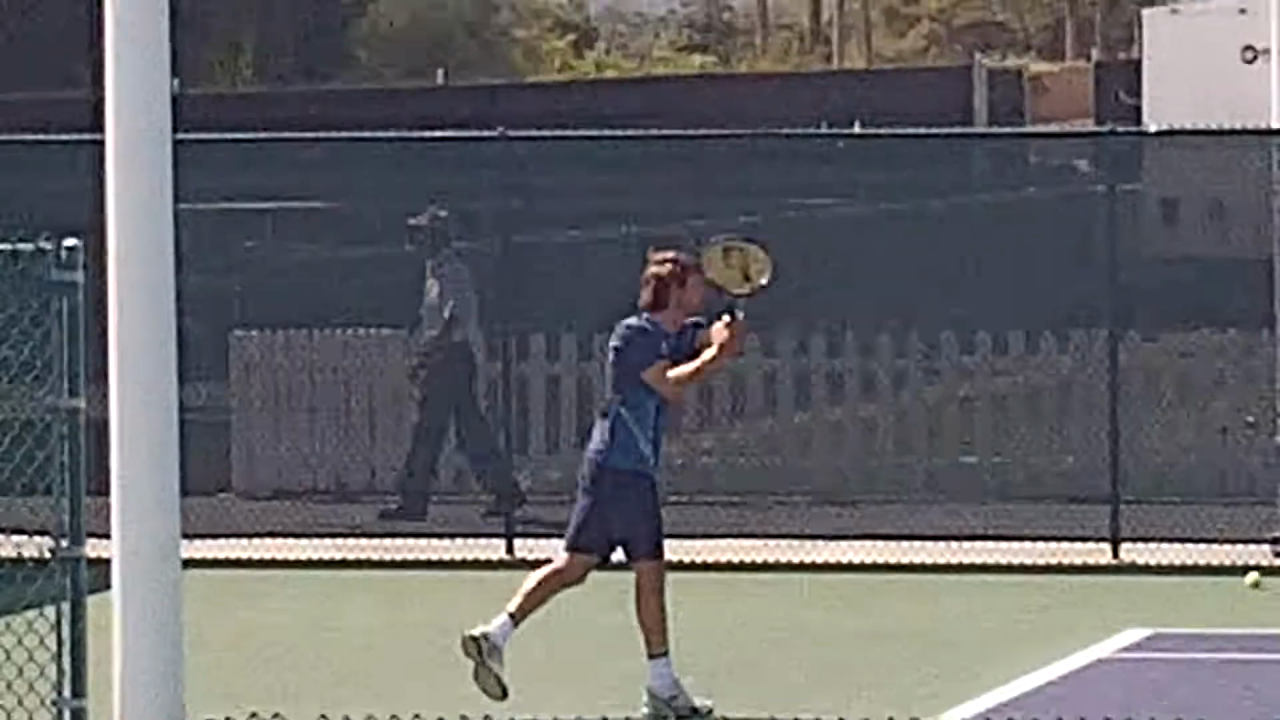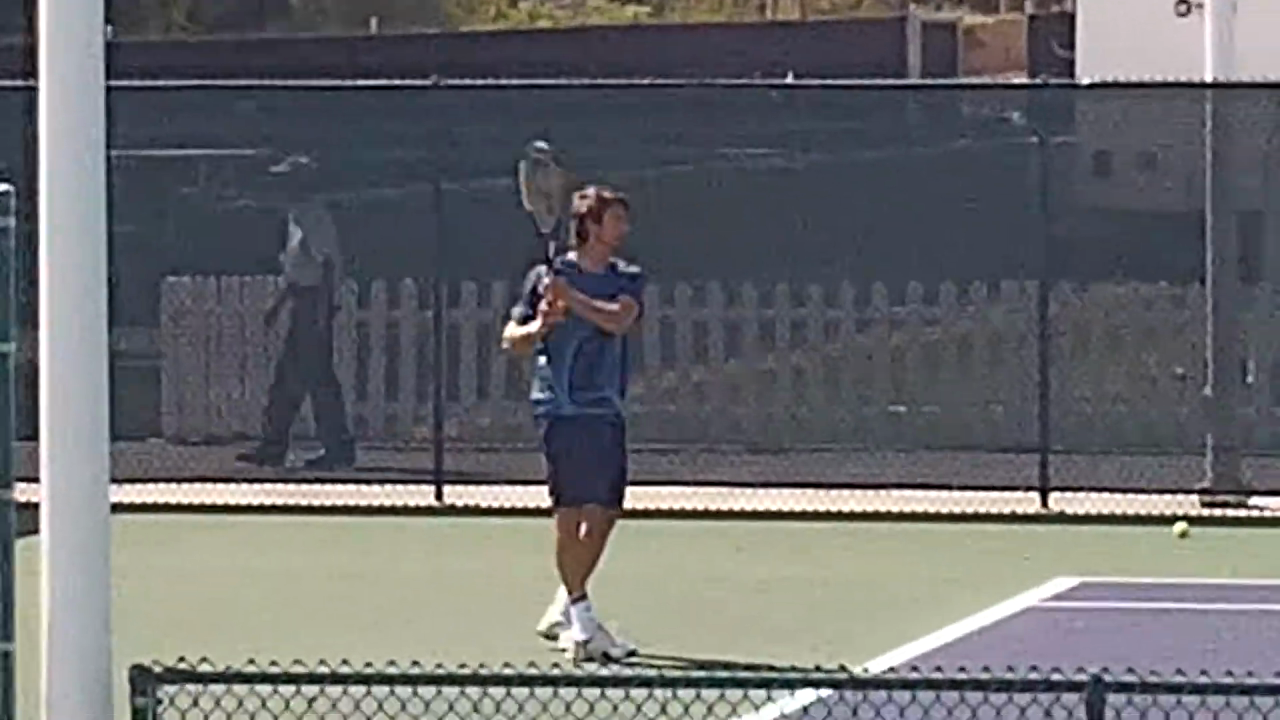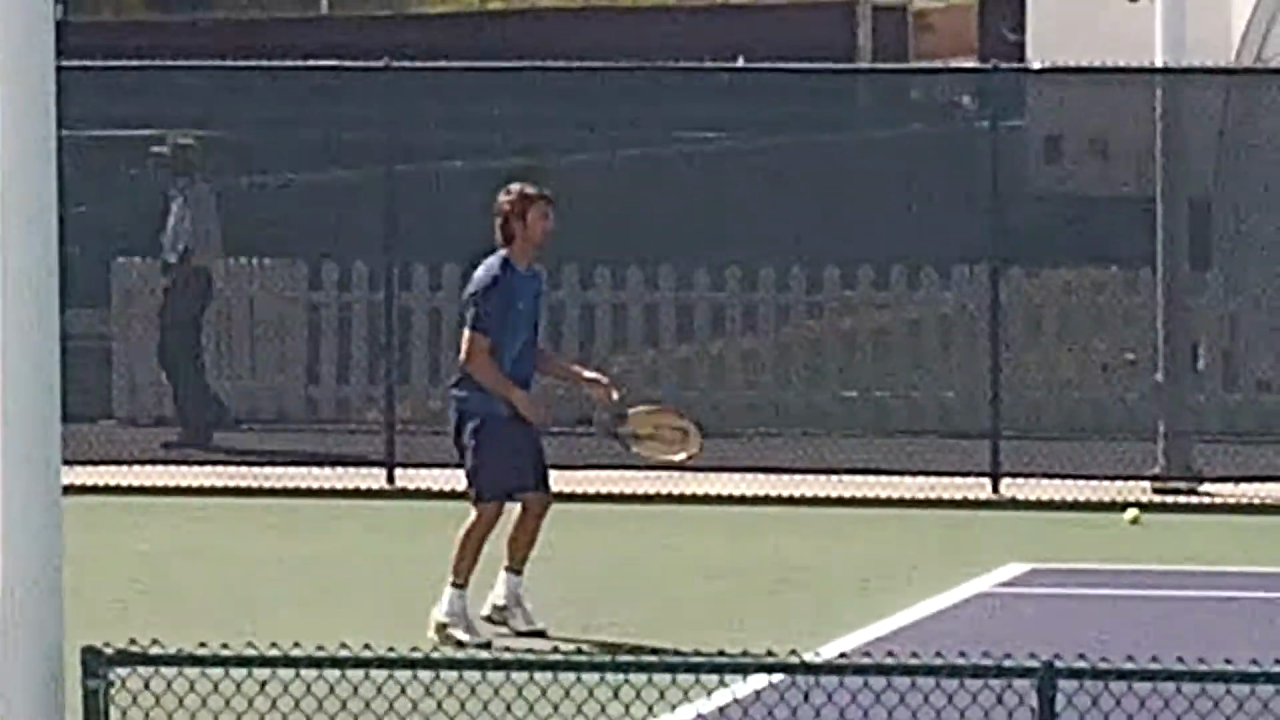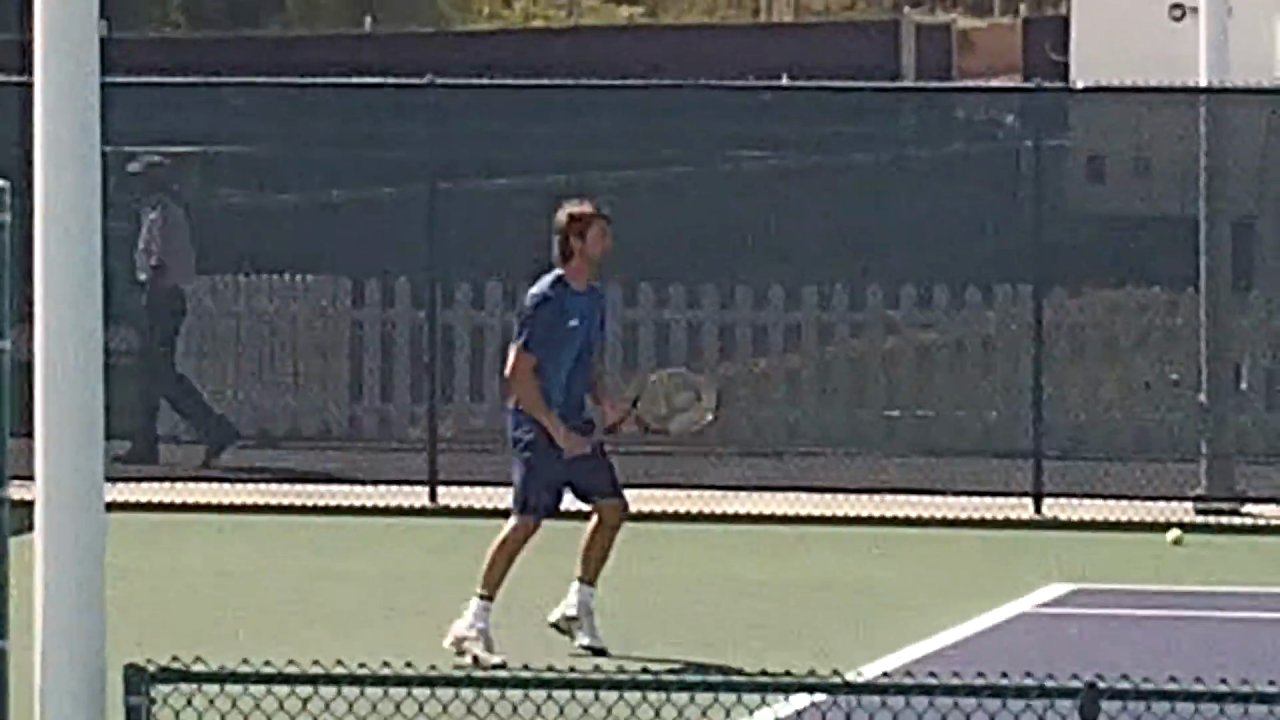
dt=0.5s
person 1, frame 1
left shoulder: (689, 331)
right shoulder: (634, 335)
left elbow: (712, 345)
right elbow: (670, 386)
left wrist: (723, 344)
right wrist: (716, 353)
left hip: (633, 467)
right hip: (622, 468)
left knee: (575, 564)
right knee: (650, 568)
left ankle: (496, 633)
person 1, frame 2
left shoulder: (630, 278)
right shoulder: (547, 277)
left elbow: (622, 319)
right elbow: (511, 338)
left wrist: (578, 303)
right wrist: (540, 324)
left hip: (607, 413)
right hip: (561, 411)
left knee: (603, 516)
right knee: (570, 514)
left ankle: (562, 614)
right ankle: (584, 625)
person 1, frame 3
left shoulder: (532, 278)
right shoulder: (493, 279)
right elbow: (472, 355)
left wrist: (579, 376)
right wrist: (518, 397)
left hip: (518, 410)
right hip: (484, 409)
left knee: (537, 500)
right knee: (489, 506)
left ankle: (507, 596)
right ankle: (450, 610)
person 1, frame 4
left shoulder: (595, 299)
right shoulder: (545, 299)
right elbow: (517, 371)
left wrist: (606, 402)
right wrist: (556, 429)
left hip: (575, 425)
right hip: (539, 427)
left knee: (612, 510)
right knee: (527, 520)
left ankle: (574, 609)
right ankle: (472, 624)
person 2, frame 1
left shoulder: (451, 269)
right shoulder: (436, 268)
left elbow: (453, 321)
left wrist: (425, 358)
right wrist: (422, 357)
left hip: (450, 358)
right hip: (444, 358)
left knee: (429, 431)
right knee: (472, 430)
person 2, frame 2
left shoulder: (314, 219)
right shoulder: (299, 218)
left elbow: (328, 265)
left wrist: (322, 313)
right wrist: (278, 305)
left hip: (313, 311)
right hip: (305, 309)
left knee: (290, 380)
right knee: (318, 381)
person 2, frame 3
left shoulder: (192, 196)
right shoulder: (183, 194)
left elbow: (189, 250)
left wrist: (171, 291)
left hip: (189, 282)
right hip: (187, 282)
left knee: (179, 353)
right knee: (183, 354)
left ankle: (202, 419)
right ankle: (199, 424)
person 2, frame 4
left shoulder: (161, 212)
right shoulder: (158, 210)
left elbow: (160, 266)
left wrist: (149, 305)
left hip: (161, 299)
right hip: (163, 298)
left knee: (158, 372)
right knee: (150, 371)
left ankle: (217, 429)
right ankle: (143, 445)
